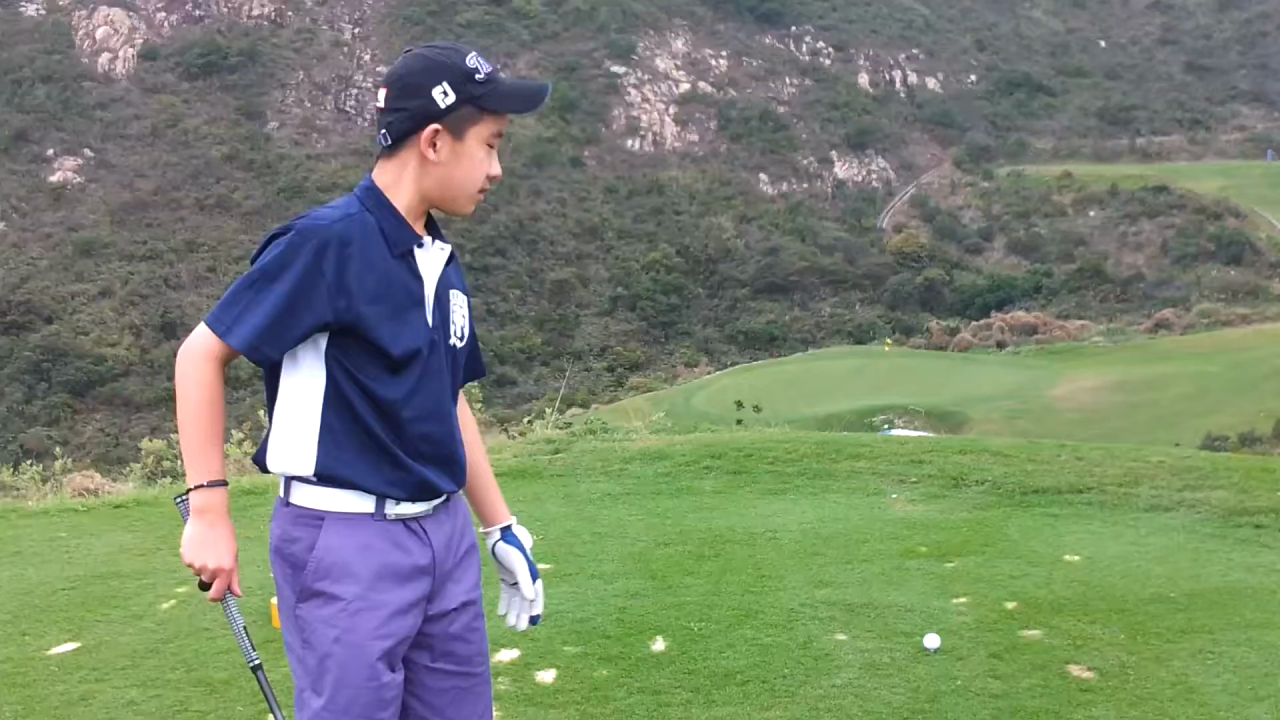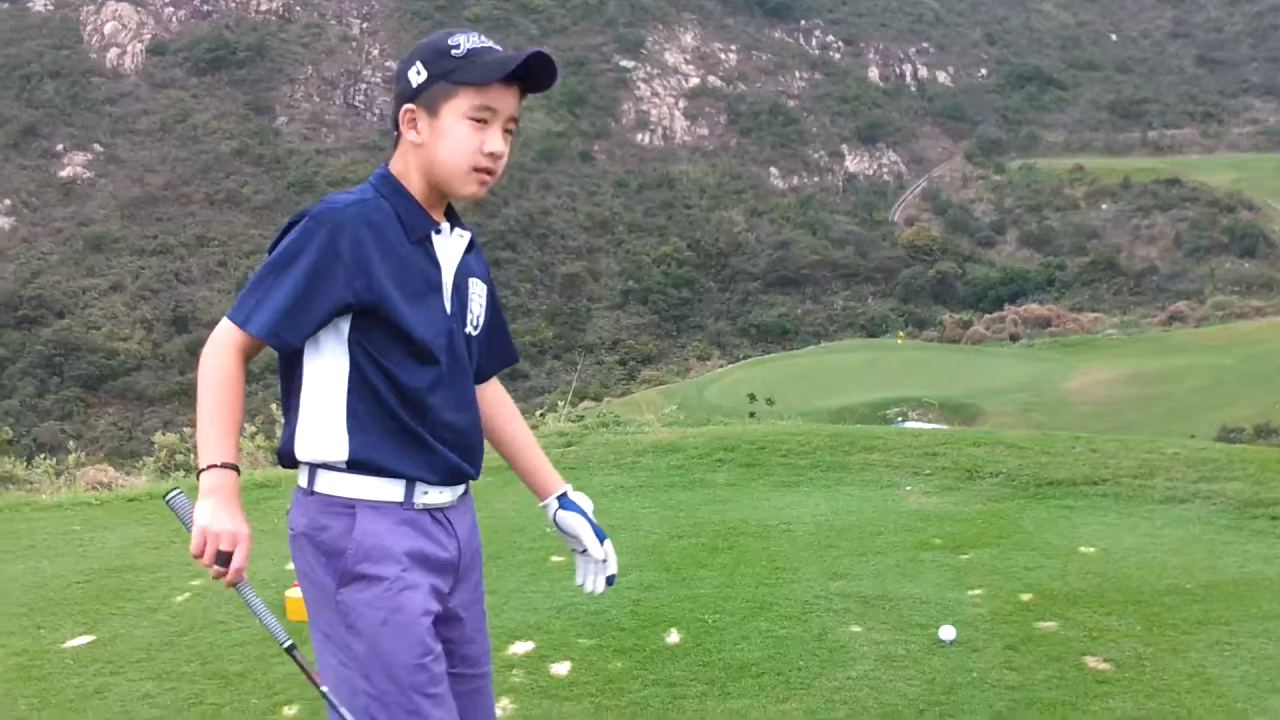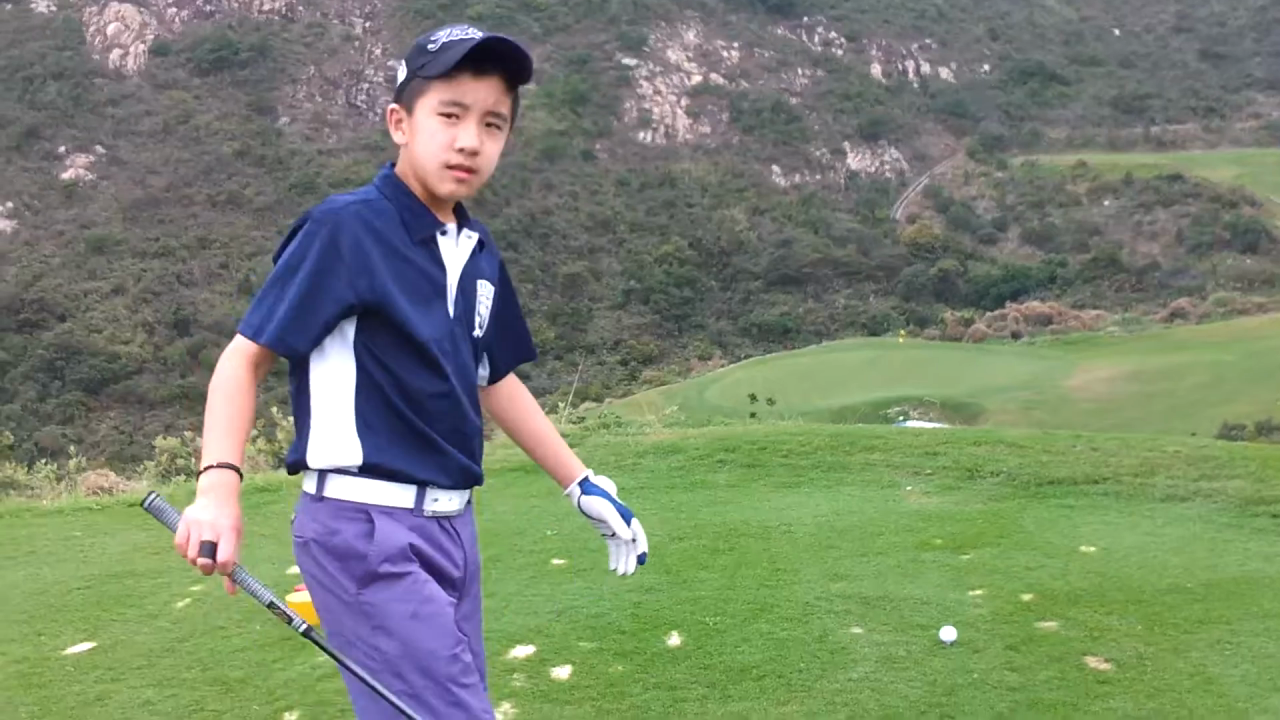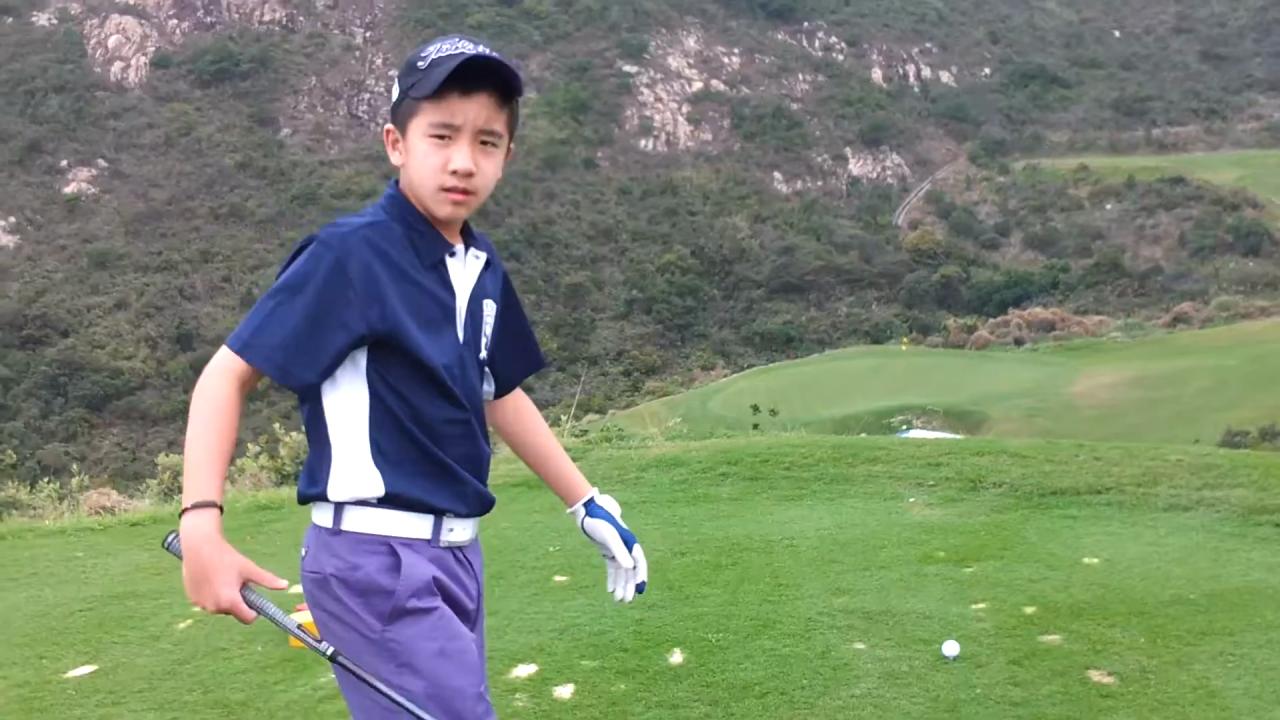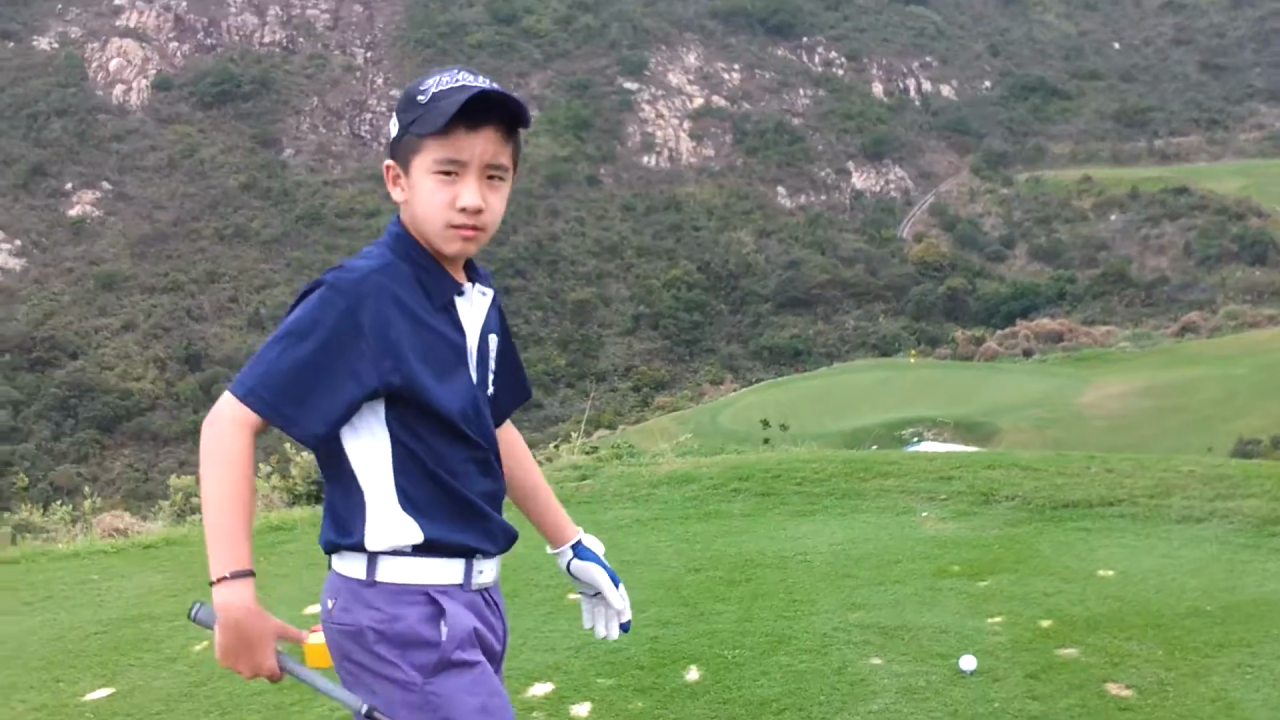
dt=0.1s
person 1, frame 1
left shoulder: (440, 263)
right shoulder: (324, 241)
right elbow: (200, 356)
left wrist: (500, 525)
right wrist: (208, 506)
left hip: (441, 532)
right hip: (338, 540)
person 1, frame 2
left shoulder: (466, 250)
right shoulder: (342, 225)
right elbow: (227, 347)
left wrist: (560, 497)
right wrist: (216, 488)
left hip: (451, 520)
right hip: (363, 525)
person 1, frame 3
left shoulder: (478, 251)
right shoulder: (344, 229)
right elbow: (245, 357)
left wrist: (585, 485)
right wrist: (217, 484)
left hip: (444, 528)
right hip: (362, 529)
person 1, frame 4
left shoulder: (481, 266)
right shoulder: (349, 253)
right elbow: (227, 373)
left wrist: (586, 502)
right wrist: (201, 516)
left hip: (449, 551)
right hip: (374, 561)
person 1, frame 5
left shoulder: (477, 294)
right shoulder: (357, 296)
right elbow: (231, 423)
left wrist: (570, 543)
right wrist: (232, 584)
left hip: (462, 599)
right hip: (399, 612)
